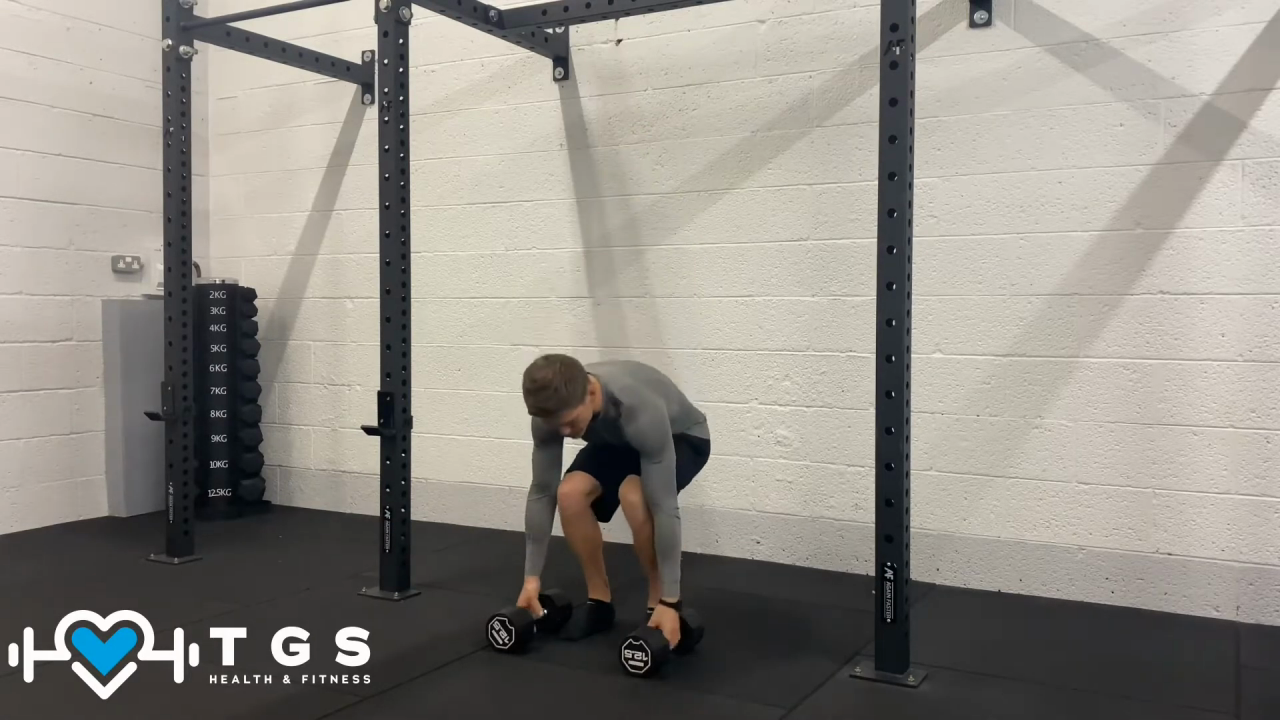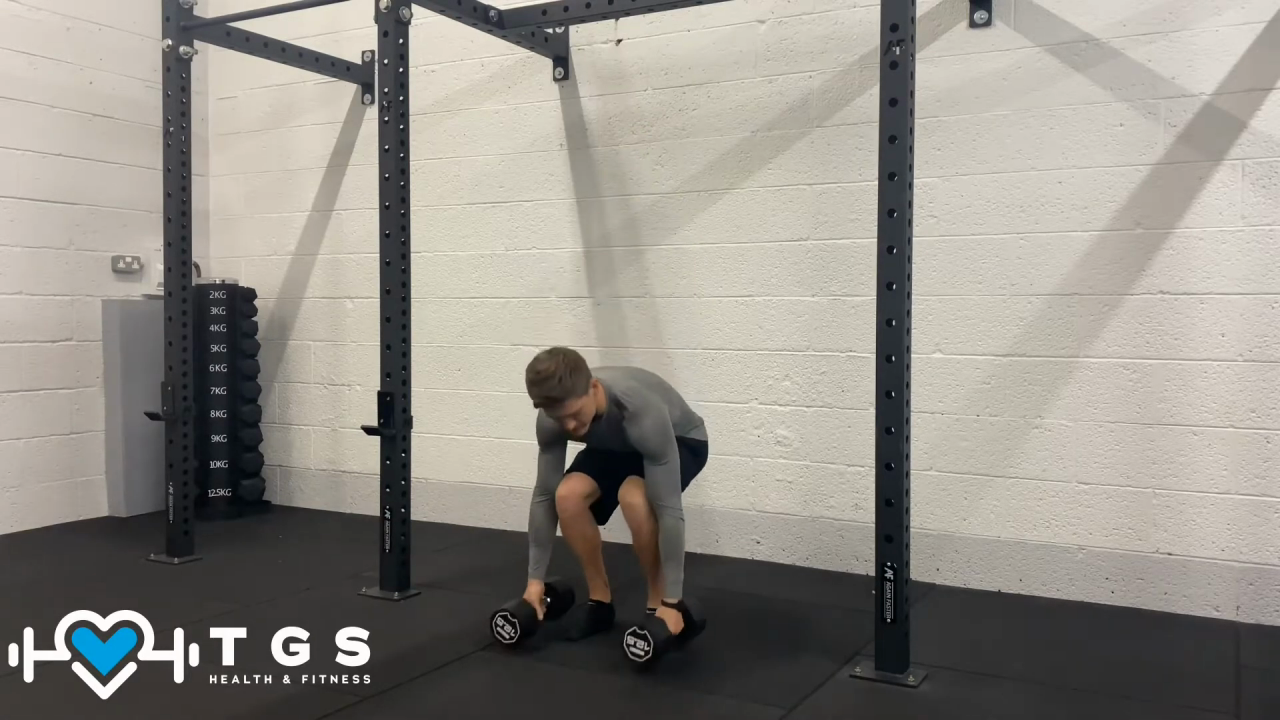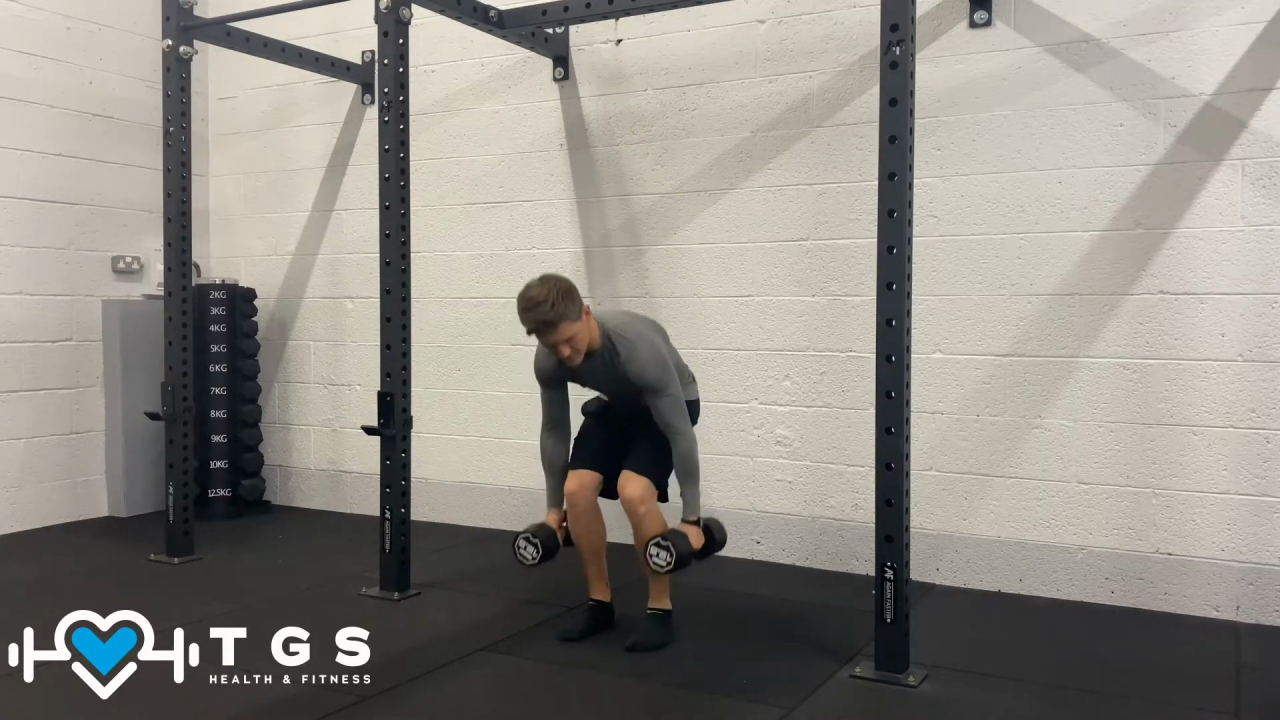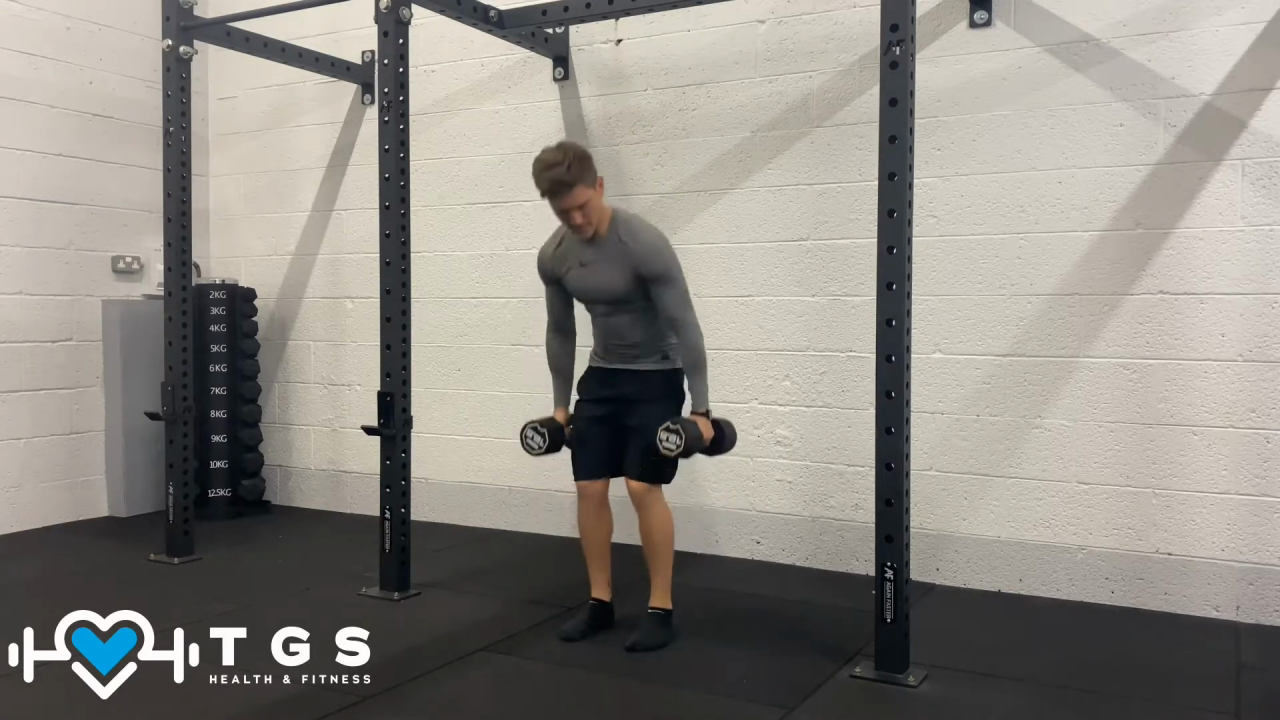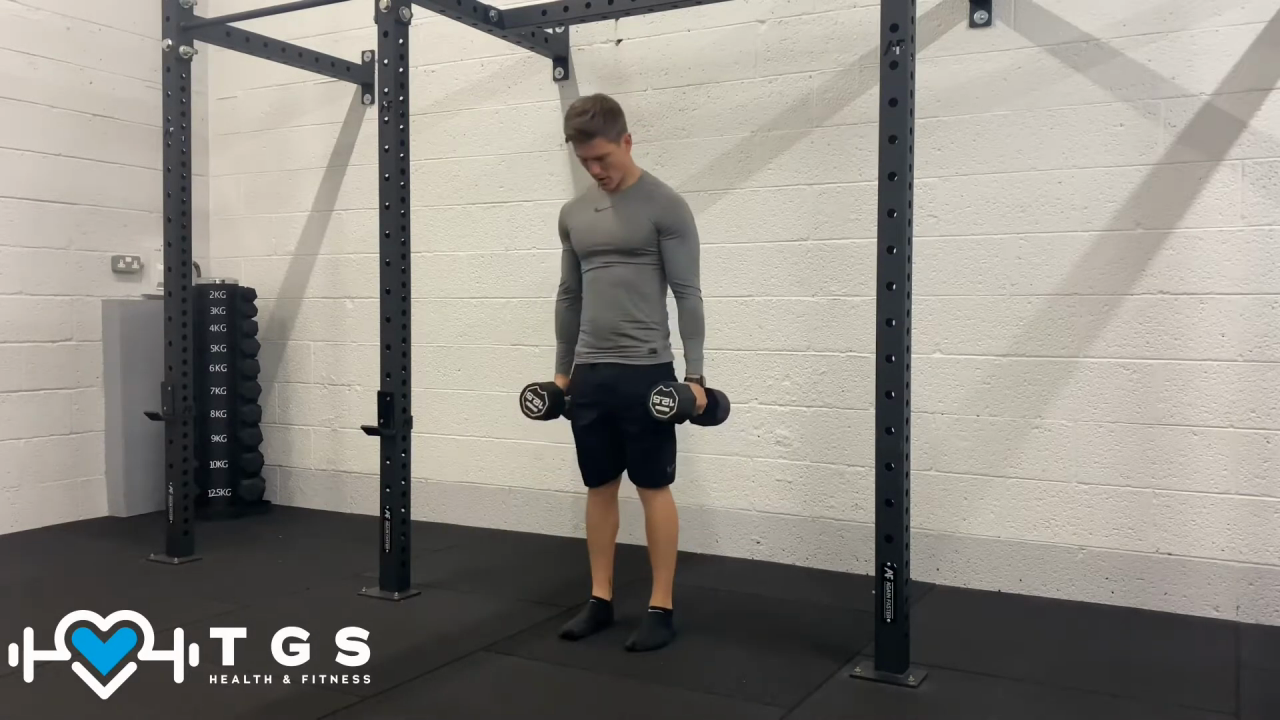
dt=0.3s
person 1, frame 1
left shoulder: (641, 412)
right shoulder: (552, 413)
left elbow: (663, 507)
right elbow: (541, 492)
left wrist: (670, 602)
right wrist: (532, 576)
left hip: (681, 438)
left knee: (634, 496)
right knee: (569, 494)
left ankle: (657, 604)
right ankle: (599, 601)
person 1, frame 2
left shoulder: (644, 414)
right shoulder: (552, 419)
left elbow: (668, 510)
right elbow: (545, 495)
left wrist: (671, 602)
right wrist: (535, 579)
left hip: (681, 441)
left knee: (634, 499)
right knee: (568, 496)
left ankle: (658, 605)
right ankle: (599, 601)
person 1, frame 3
left shoulder: (639, 347)
right shoulder: (548, 360)
left elbow: (680, 433)
right elbow: (554, 428)
left wrist: (690, 518)
right wrist: (553, 506)
left hip: (672, 406)
right hip: (613, 405)
left knee: (635, 492)
right knee: (579, 490)
left ankle: (661, 609)
right ankle: (600, 602)
person 1, frame 4
left shoulder: (644, 243)
right shoulder: (552, 256)
left elbow: (685, 326)
right elbow: (560, 332)
left wrist: (700, 409)
right wrist: (561, 404)
left hip: (657, 375)
right hip: (603, 374)
left knee: (642, 486)
right knee: (589, 487)
left ankle: (661, 608)
right ankle: (600, 600)
person 1, frame 5
left shoulder: (665, 206)
right shoulder: (573, 213)
left elbow: (687, 294)
left wrist: (694, 376)
right wrist: (562, 369)
left hip: (645, 371)
right hip: (590, 372)
left knee: (652, 487)
right knee: (600, 487)
left ankle: (661, 608)
right ankle: (600, 601)
